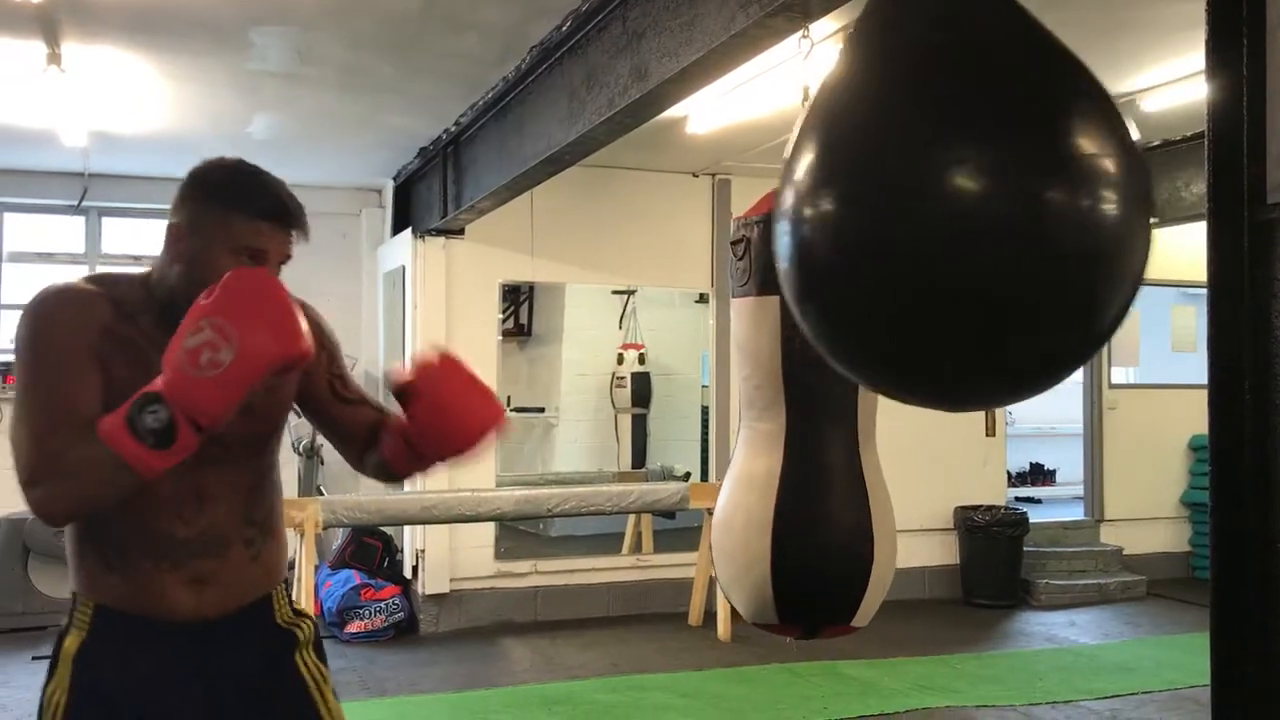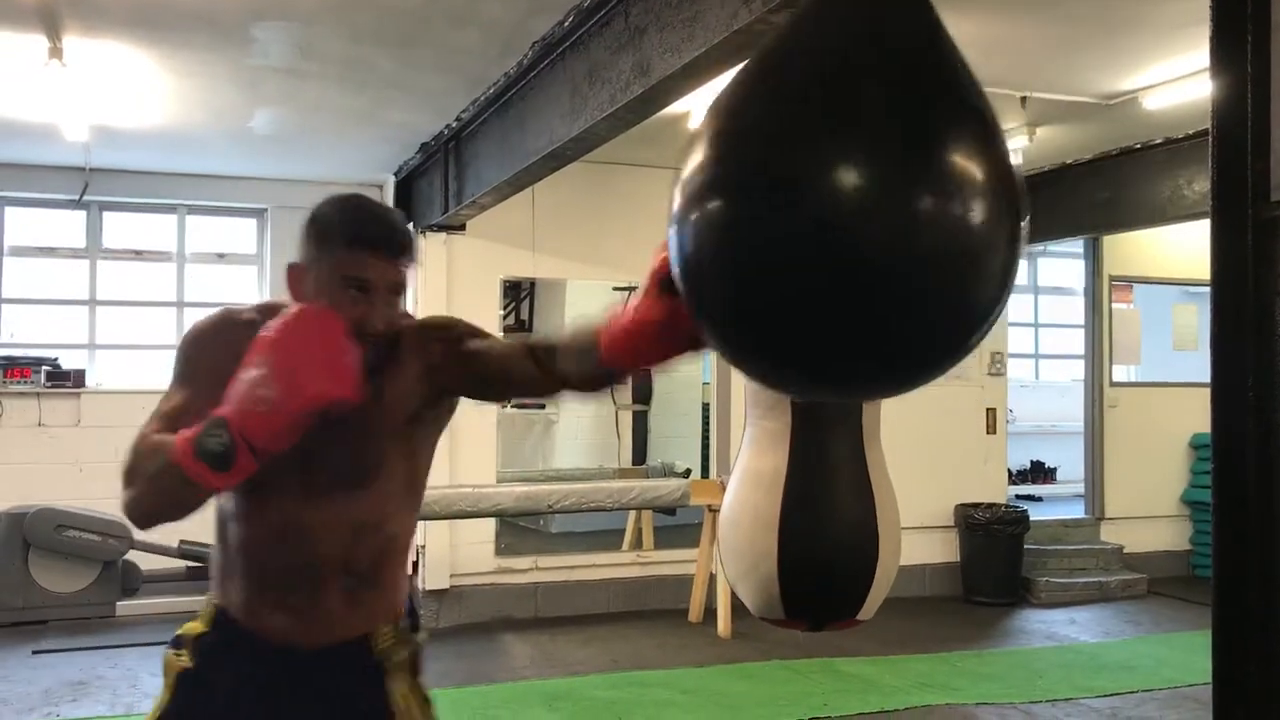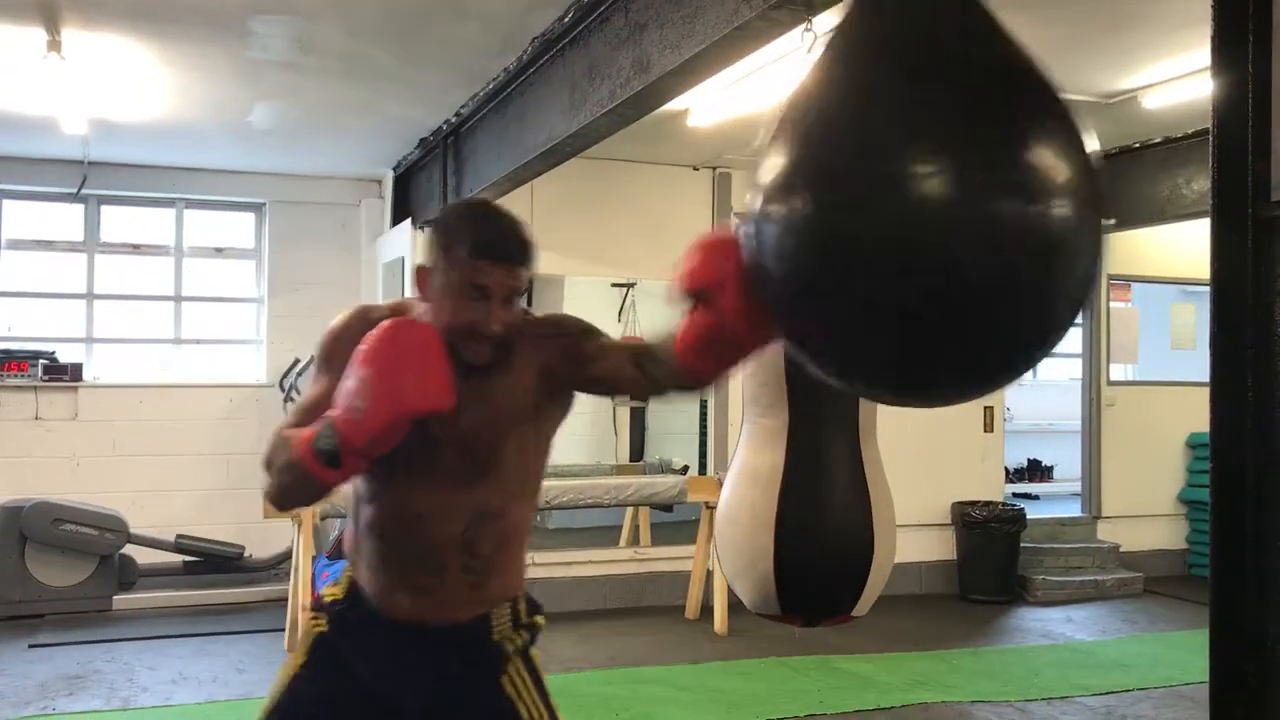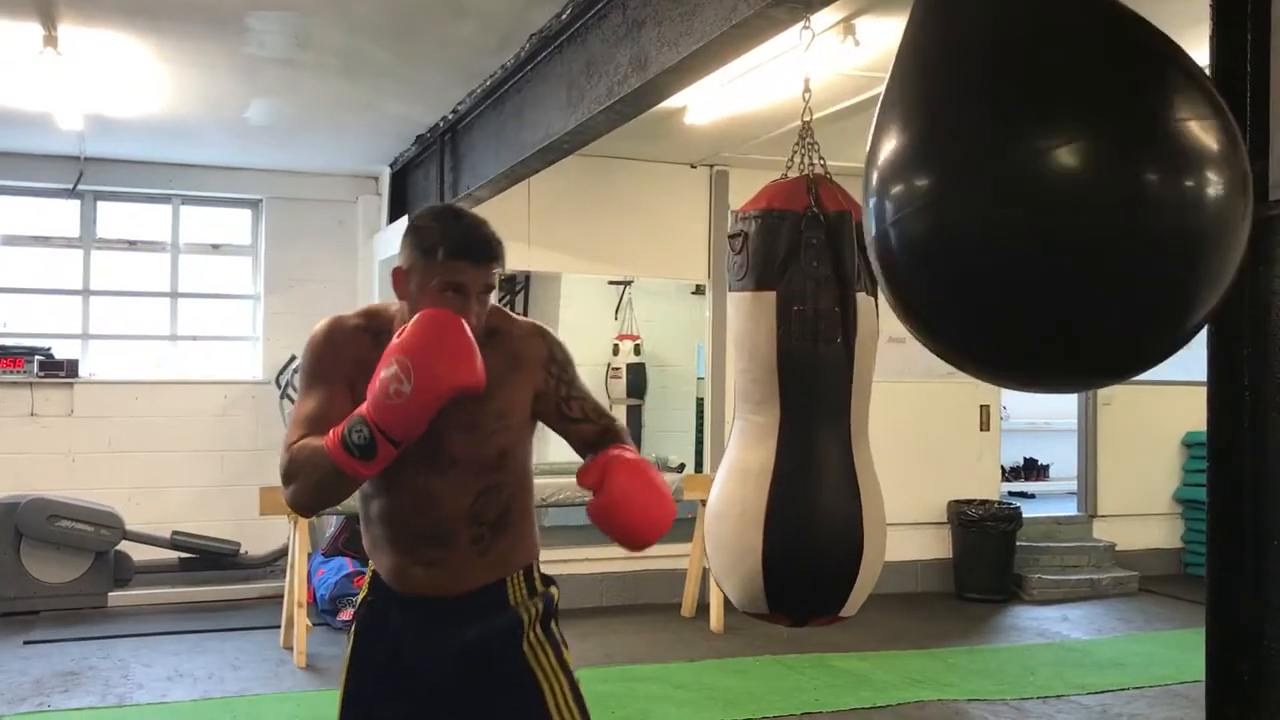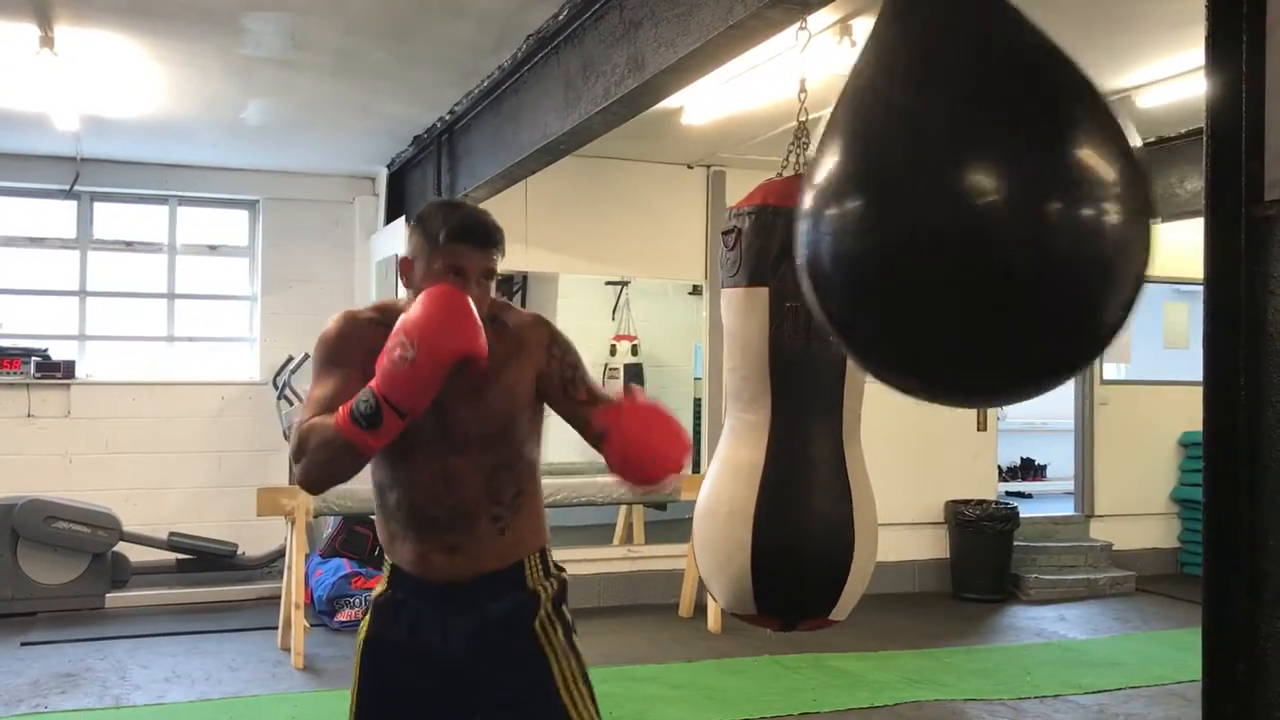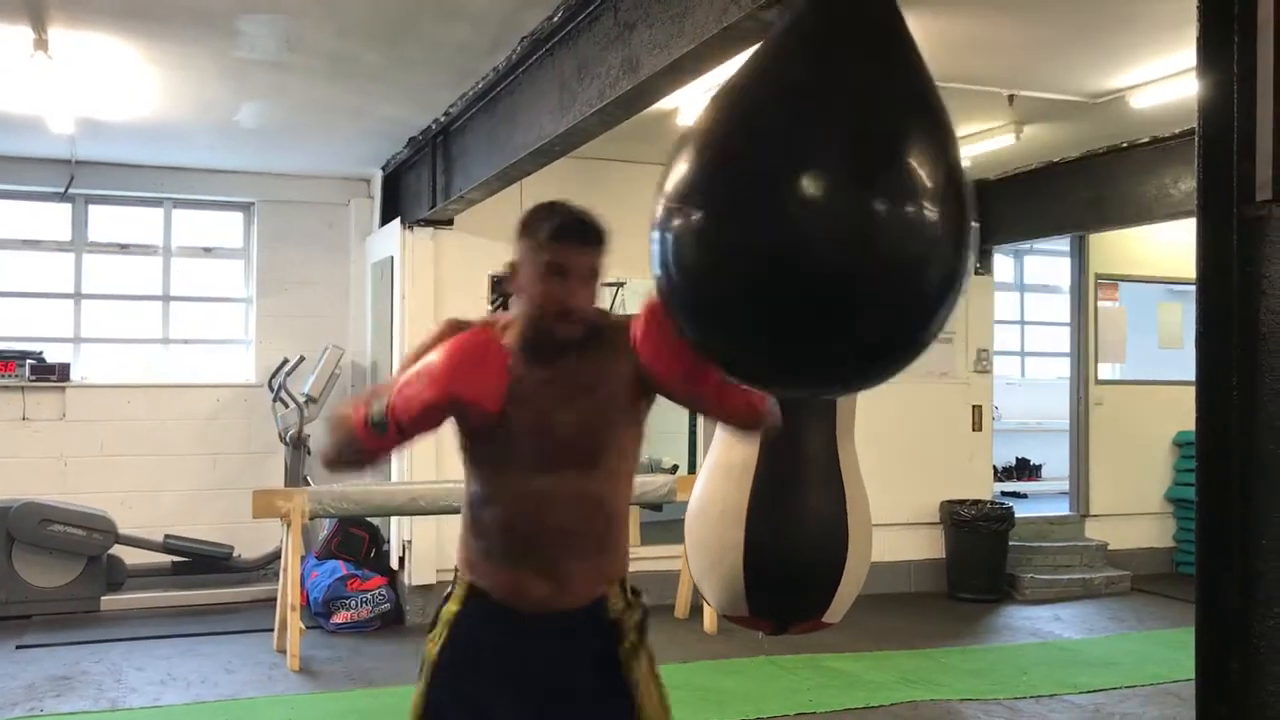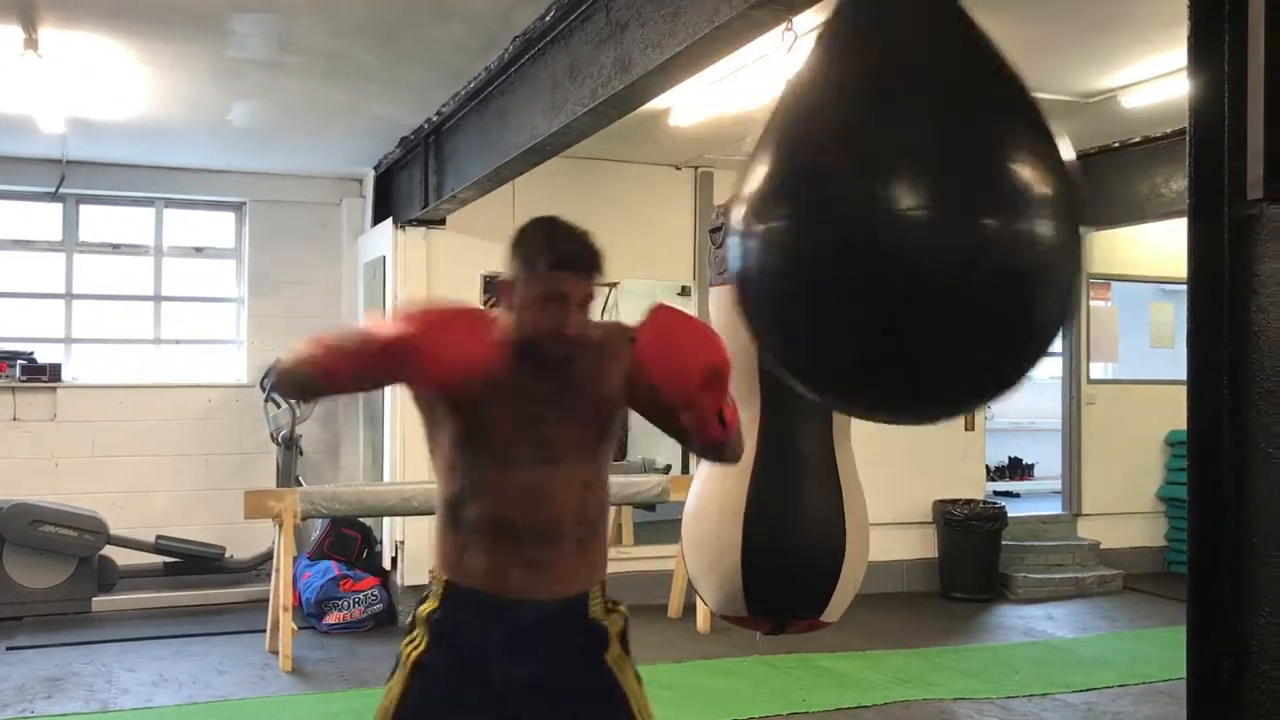
dt=0.3s
person 1, frame 1
left shoulder: (286, 324)
right shoulder: (70, 317)
left elbow: (374, 451)
right elbow: (52, 492)
left wrist: (427, 425)
right wrist: (180, 399)
left hip: (259, 637)
right hip: (117, 649)
person 1, frame 2
left shoulder: (433, 355)
right shoulder: (226, 342)
left elbow: (563, 366)
right elbow: (147, 498)
left wrist: (662, 315)
right wrist: (236, 428)
left hip: (361, 661)
right hip: (232, 653)
person 1, frame 3
left shoulder: (549, 349)
right shoulder: (364, 338)
left elbow: (674, 364)
right elbow: (282, 484)
left wrist: (729, 319)
right wrist: (349, 430)
left hip: (482, 645)
right hip: (360, 628)
person 1, frame 4
left shoulder: (528, 351)
right shoulder: (344, 344)
left elbow: (601, 436)
right elbow: (300, 489)
left wrist: (623, 476)
right wrist: (384, 418)
left hip: (500, 614)
right hip: (391, 613)
person 1, frame 5
left shoulder: (529, 339)
right shoulder: (357, 336)
left elbow: (601, 417)
right elbow: (311, 468)
left wrist: (636, 436)
right wrist: (394, 390)
left hip: (514, 598)
right hip: (408, 601)
person 1, frame 6
left shoulder: (633, 347)
right shoulder: (469, 346)
left elbow: (759, 414)
right elbow: (341, 450)
left wrist: (708, 372)
right wrist: (413, 401)
left hip: (598, 625)
right hip: (482, 625)
person 1, frame 7
left shoulder: (616, 353)
right shoulder: (438, 340)
left elbow: (724, 448)
right elbow: (293, 377)
left wrist: (705, 390)
right wrist: (382, 343)
left hip: (575, 631)
right hip: (462, 624)
